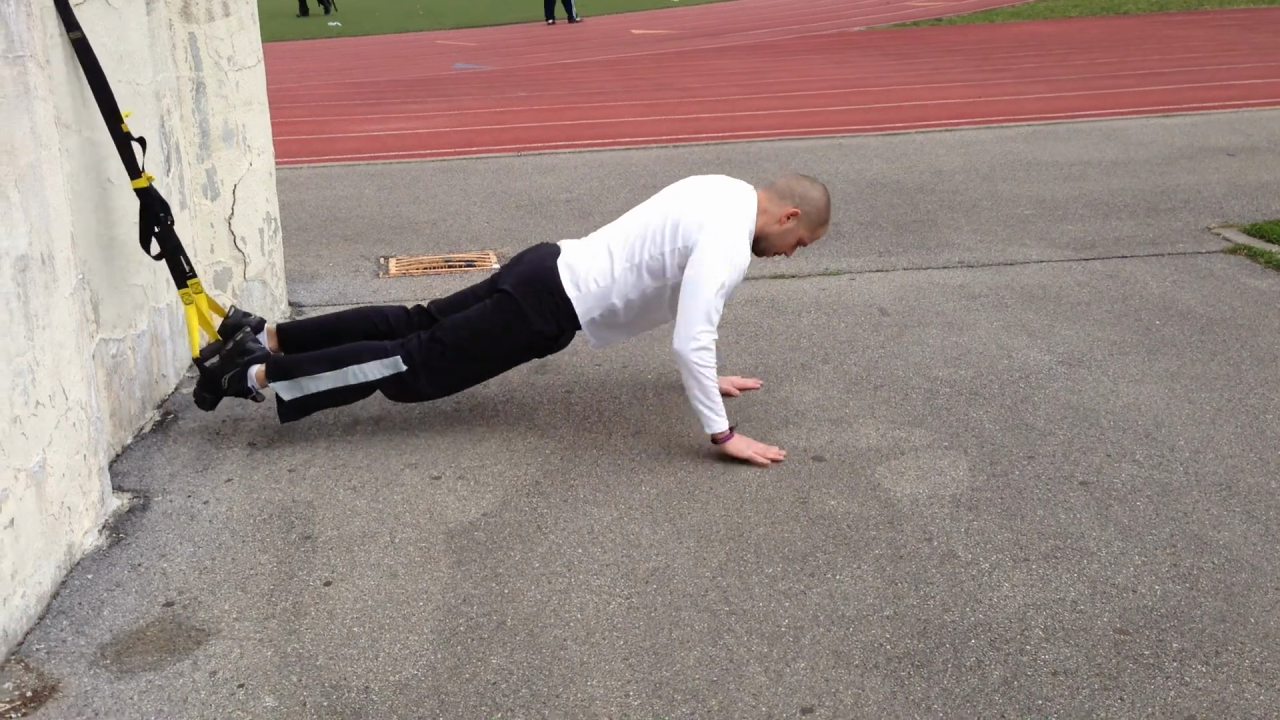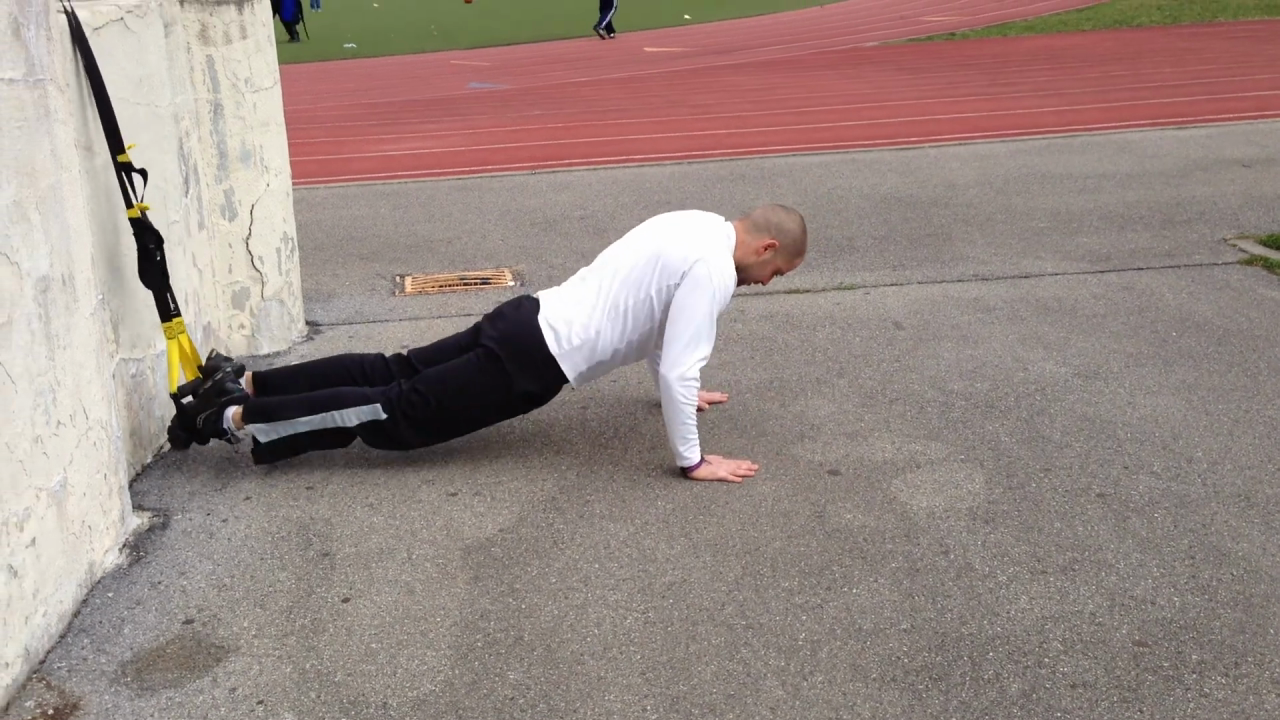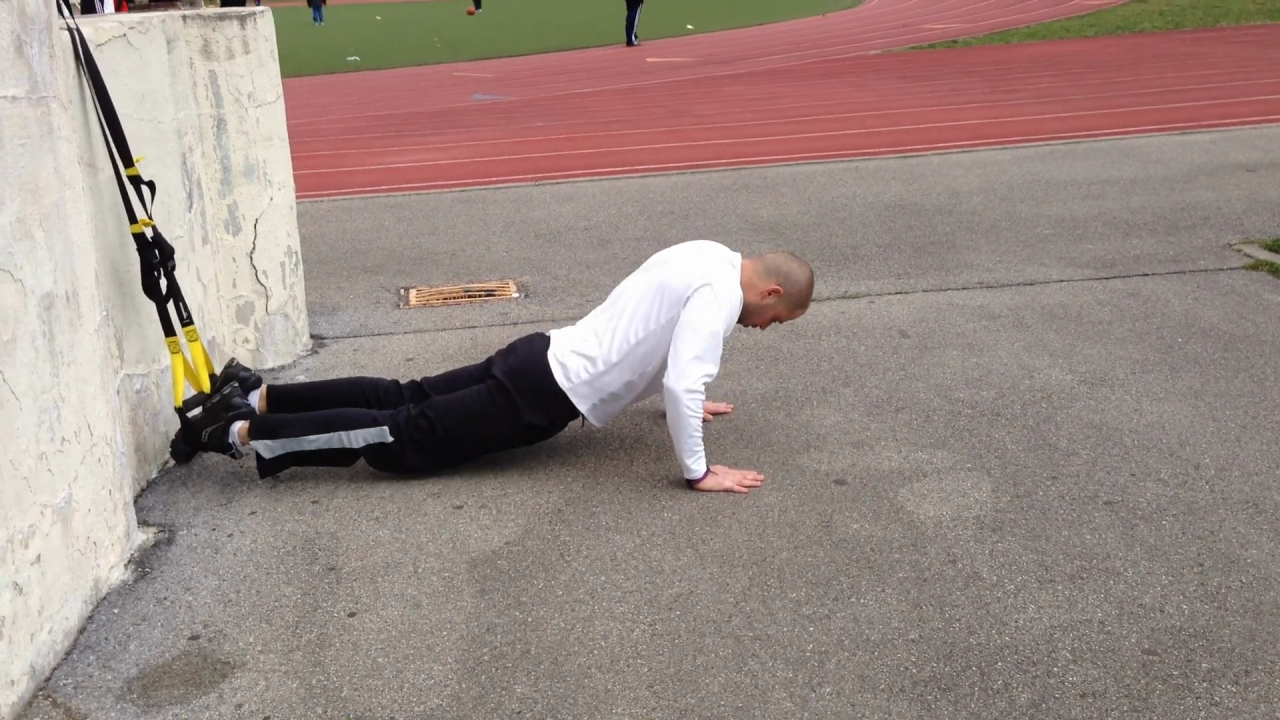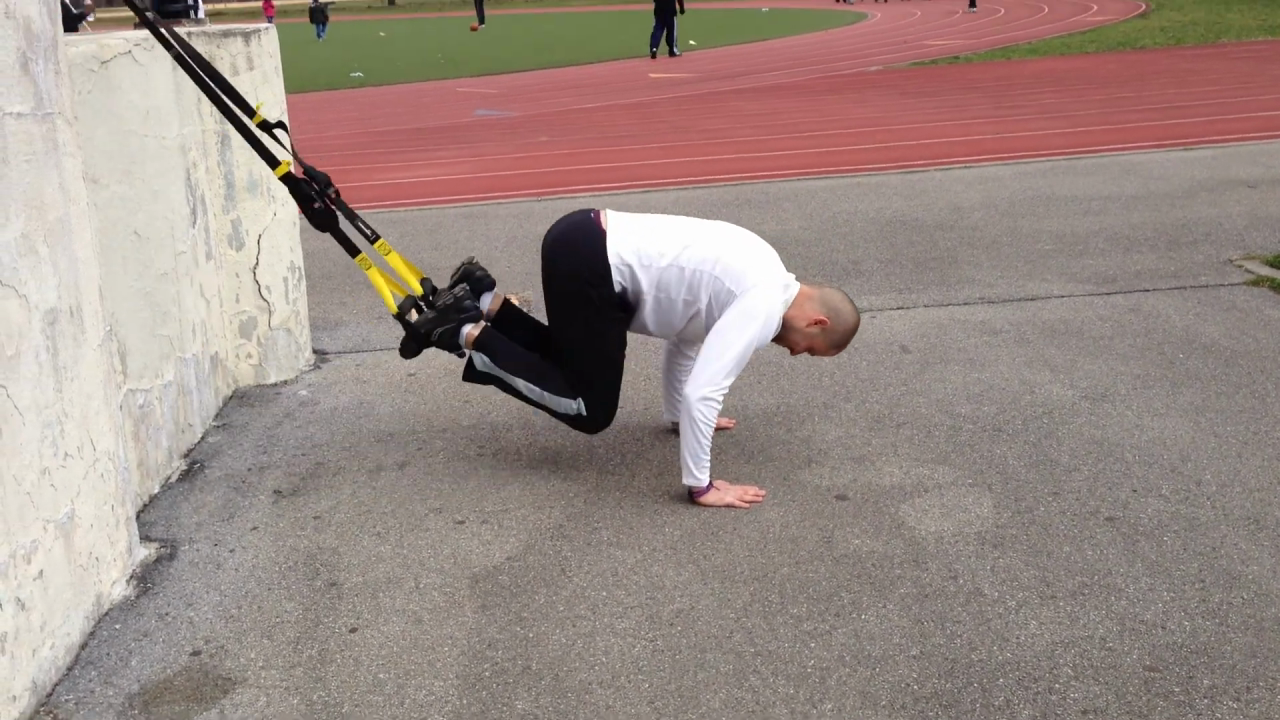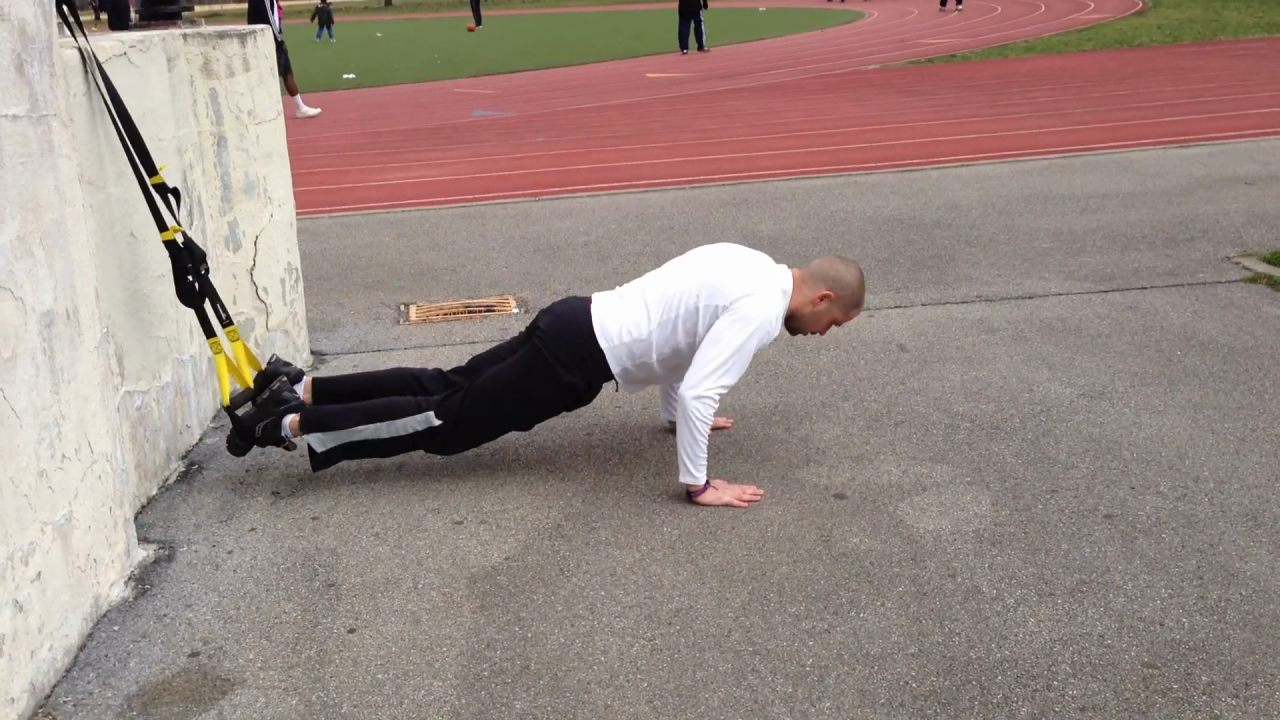
dt=1s
person 1, frame 1
left shoulder: (726, 191)
right shoulder: (730, 246)
left elbow: (690, 307)
right elbow: (689, 341)
left wrist: (711, 377)
right wrist: (721, 432)
left hip: (547, 269)
right hip: (550, 304)
left knee: (415, 328)
right knee: (414, 363)
left ankle: (265, 336)
right ankle: (258, 373)
person 1, frame 2
left shoulder: (699, 226)
right shoulder: (715, 268)
right elbow: (678, 369)
left wrist: (680, 391)
right wrist: (692, 460)
left hip: (530, 317)
right hip: (536, 359)
left knee: (390, 375)
right knee: (396, 414)
left ankle: (240, 381)
right ankle: (235, 416)
person 1, frame 3
left shoulder: (709, 257)
right shoulder: (721, 293)
right elbow: (681, 383)
left wrist: (687, 401)
right wrist: (698, 471)
left hip: (542, 358)
right hip: (546, 397)
left knee: (404, 402)
right knee: (404, 438)
left ankle: (255, 394)
right ankle: (242, 430)
person 1, frame 4
left shoulder: (760, 277)
right shoulder: (767, 306)
left elbow: (686, 331)
right elbow: (701, 390)
left wrist: (678, 416)
right wrist: (700, 486)
left hip: (585, 237)
right hip: (588, 259)
left knee: (579, 373)
right knee: (590, 411)
left ankle: (485, 306)
right ankle: (471, 336)
person 1, frame 5
left shoulder: (749, 267)
right shoulder: (765, 307)
right elbow: (700, 391)
left wrist: (677, 415)
right wrist: (699, 484)
left hip: (576, 322)
right hip: (580, 356)
left knee: (445, 389)
right knee: (450, 422)
left ankle: (301, 389)
right ankle: (294, 424)
